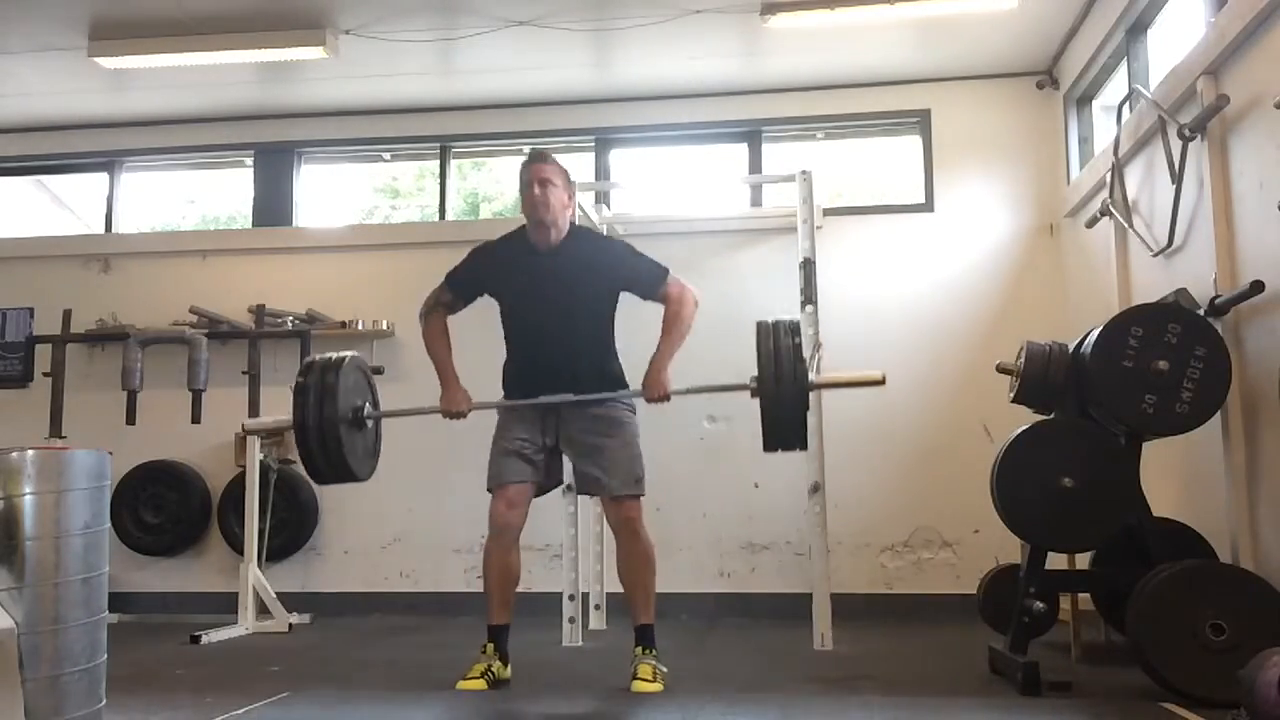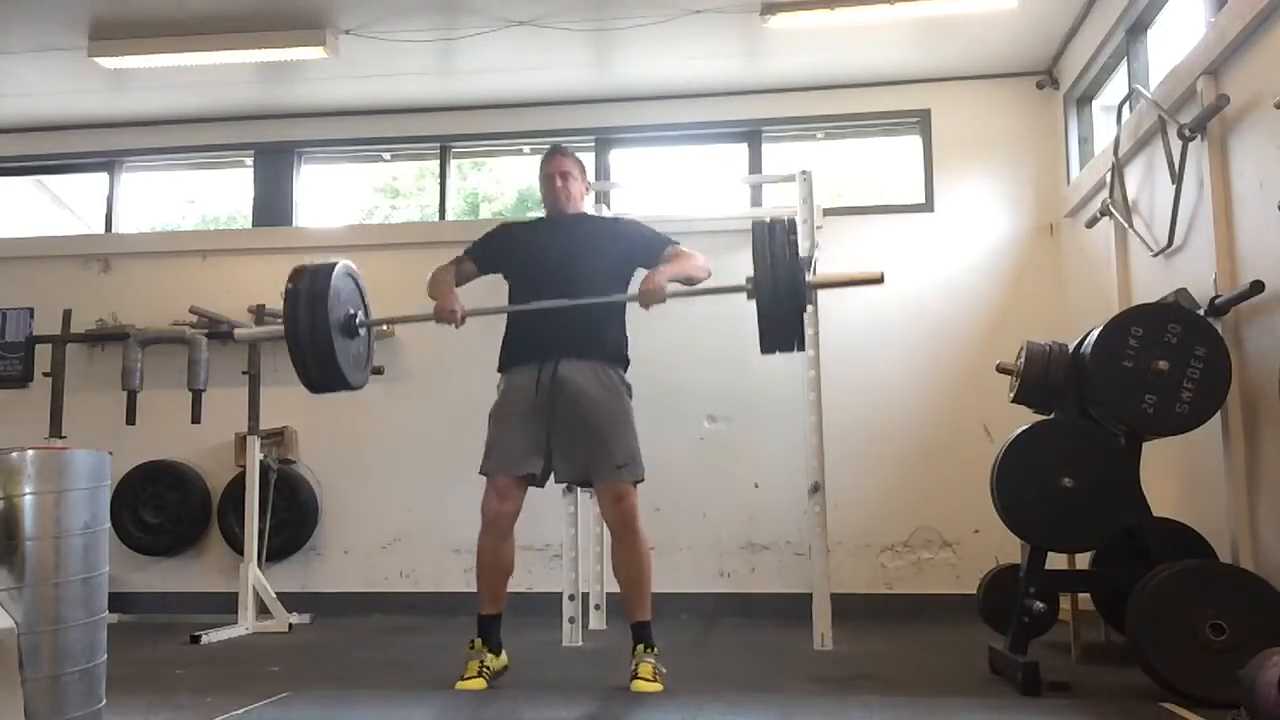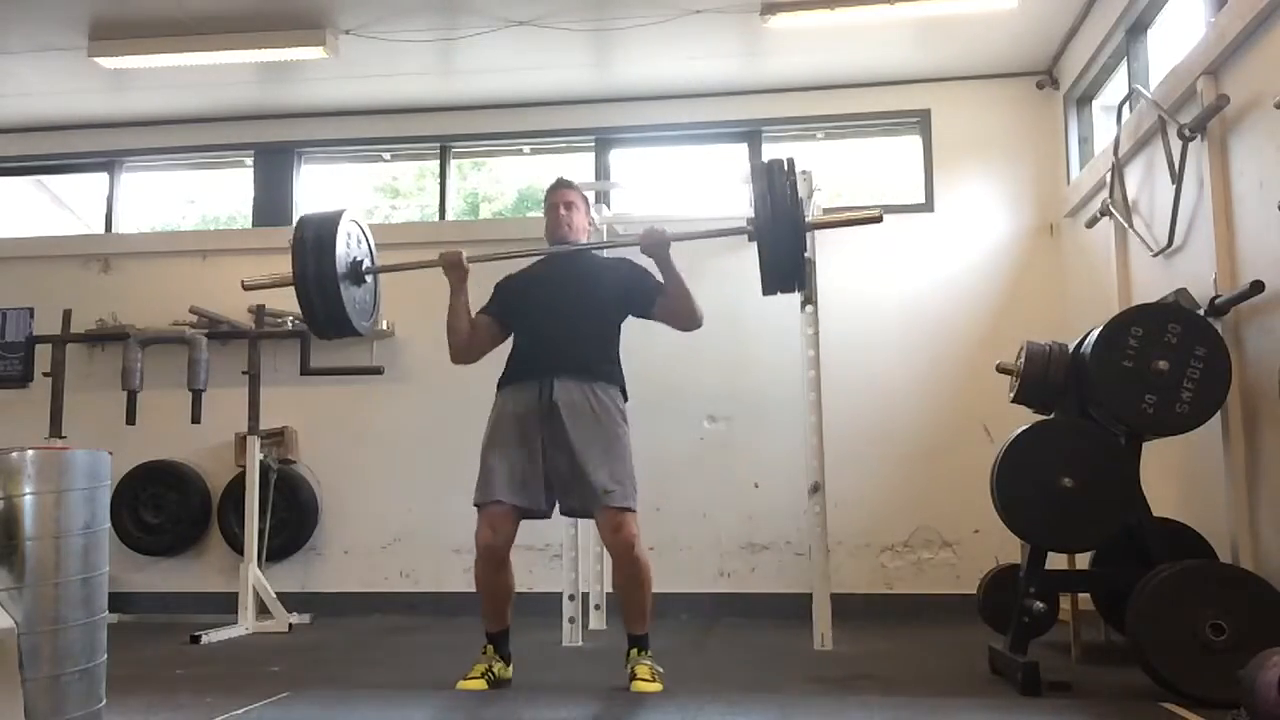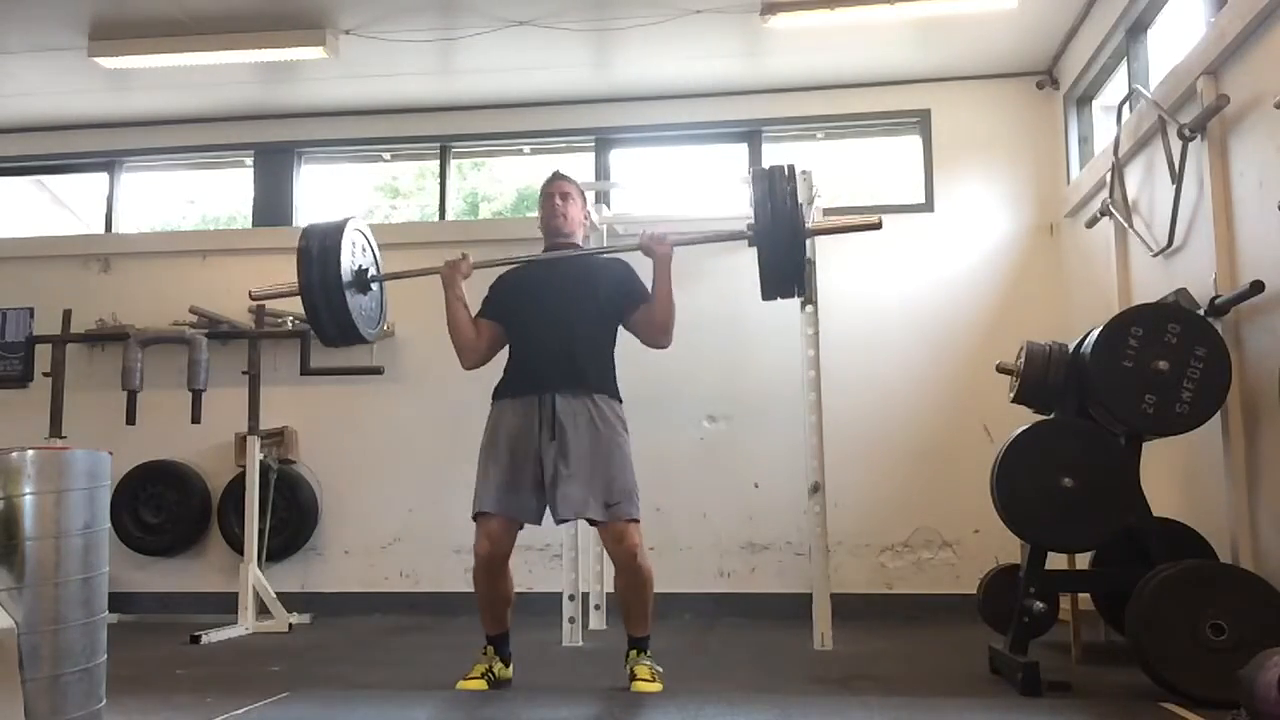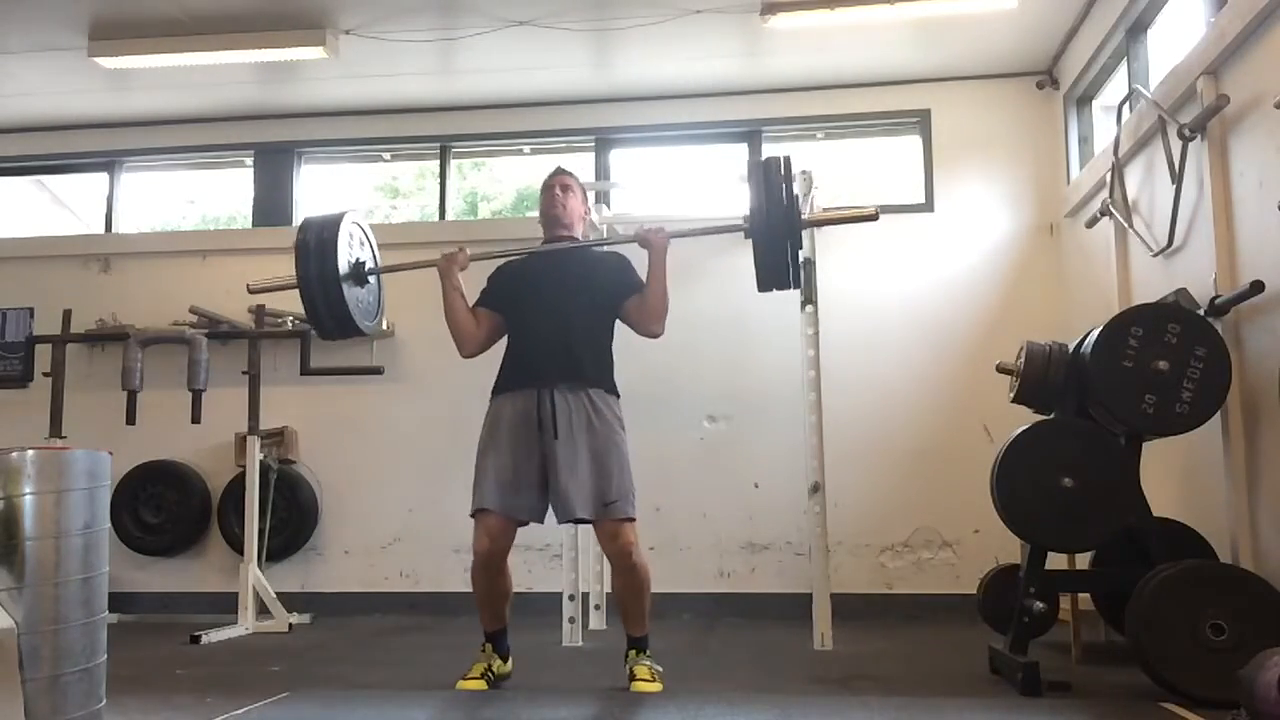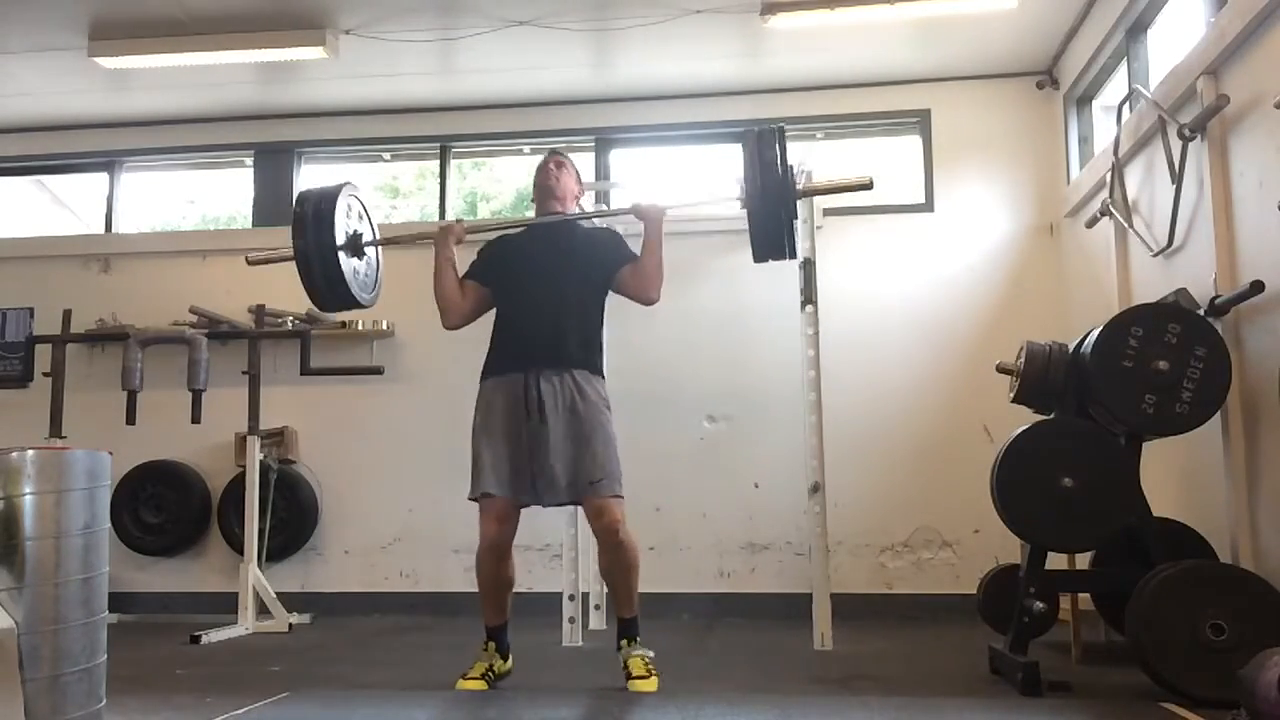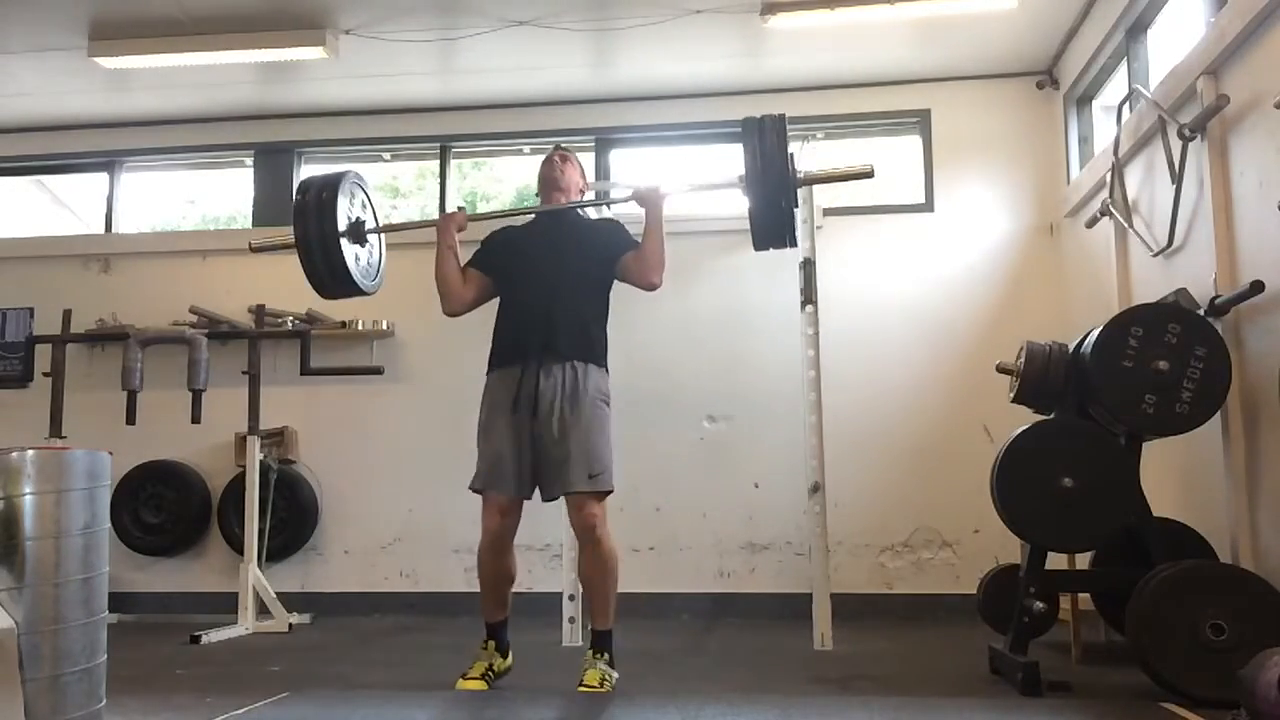
dt=0.2s
person 1, frame 1
left shoulder: (606, 253)
right shoulder: (496, 256)
left elbow: (683, 298)
right elbow: (434, 312)
left wrist: (661, 364)
right wrist: (450, 382)
left hip: (599, 399)
right hip: (526, 402)
left knee: (627, 518)
right knee: (504, 519)
left ankle: (646, 650)
right ankle: (496, 653)
person 1, frame 2
left shoulder: (619, 233)
right shoulder: (514, 236)
left elbow: (698, 264)
right elbow: (446, 274)
left wrist: (664, 273)
right wrist: (445, 295)
left hip: (596, 373)
right hip: (525, 376)
left knee: (621, 507)
right knee: (498, 505)
left ankle: (644, 650)
right ankle: (487, 644)
person 1, frame 3
left shoulder: (618, 272)
right shoulder: (518, 283)
left elbow: (689, 319)
right elbow: (463, 350)
left wrist: (664, 261)
right wrist: (457, 283)
left hip: (591, 396)
right hip: (519, 400)
left knee: (622, 535)
right knee: (491, 537)
left ankle: (640, 653)
right ankle: (496, 653)
person 1, frame 4
left shoulder: (613, 272)
right shoulder: (511, 281)
left elbow: (659, 335)
right elbow: (472, 353)
left wrist: (662, 265)
right wrist: (453, 289)
left hip: (590, 407)
right hip: (516, 411)
left knee: (626, 545)
right knee: (489, 546)
left ankle: (640, 654)
right ankle: (497, 654)
person 1, frame 5
left shoulder: (610, 266)
right shoulder: (510, 273)
left elbow: (652, 324)
right elbow: (469, 342)
left wrist: (657, 255)
right wrist: (450, 281)
left hip: (587, 403)
right hip: (515, 406)
left knee: (622, 543)
right knee: (489, 542)
left ankle: (639, 654)
right ankle: (495, 651)
person 1, frame 6
left shoulder: (600, 241)
right shoulder: (501, 249)
left elbow: (647, 291)
right elbow: (453, 313)
left wrist: (652, 226)
right wrist: (445, 252)
left hip: (574, 385)
right hip: (505, 388)
left knee: (608, 519)
right knee: (494, 527)
left ankle: (632, 641)
right ankle: (496, 649)
person 1, frame 7
left shoulder: (603, 232)
right shoulder: (504, 240)
left elbow: (649, 275)
right elbow: (455, 300)
left wrist: (653, 213)
right wrist: (447, 237)
left hip: (575, 378)
right hip: (510, 381)
left knee: (588, 517)
right knee: (497, 521)
left ankle: (601, 654)
right ankle: (495, 647)
